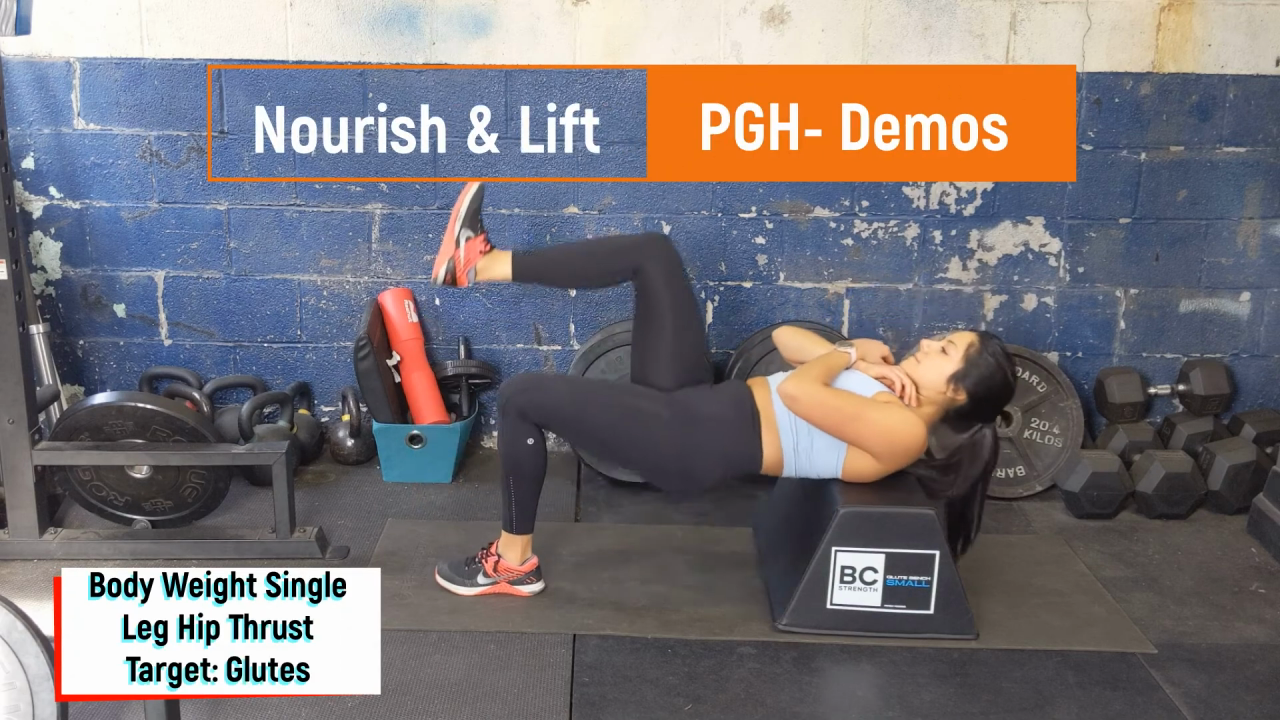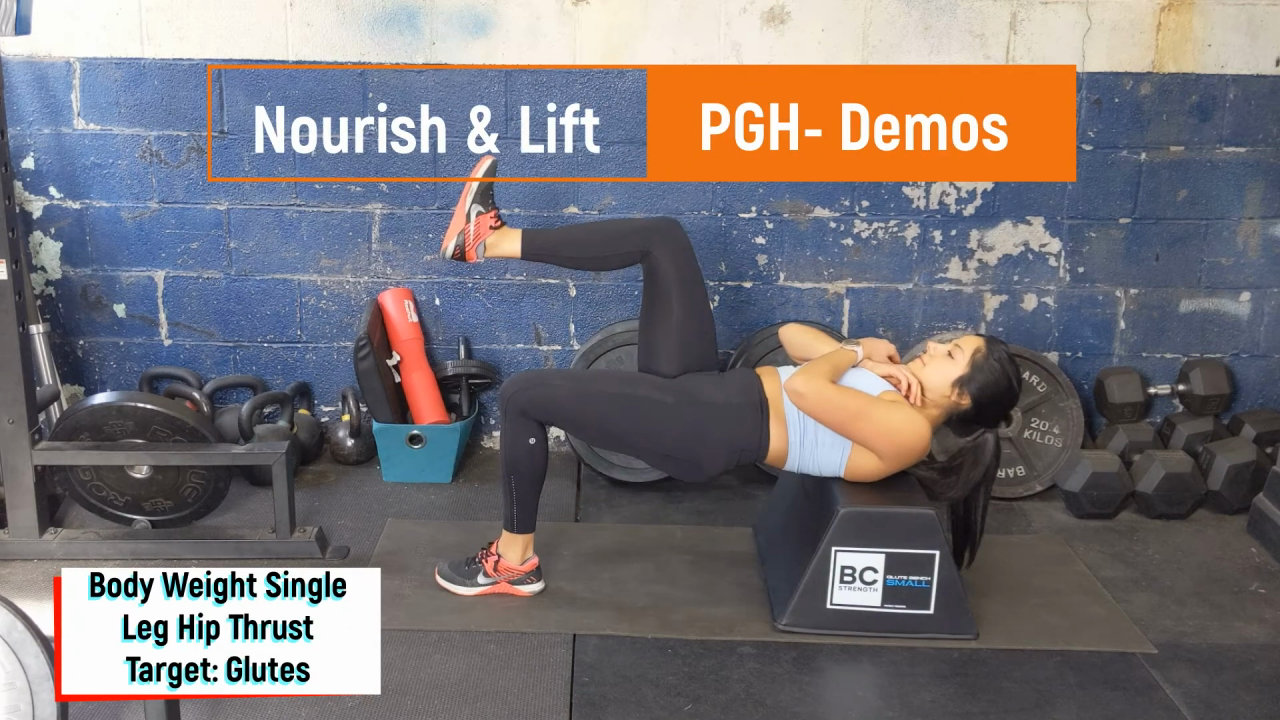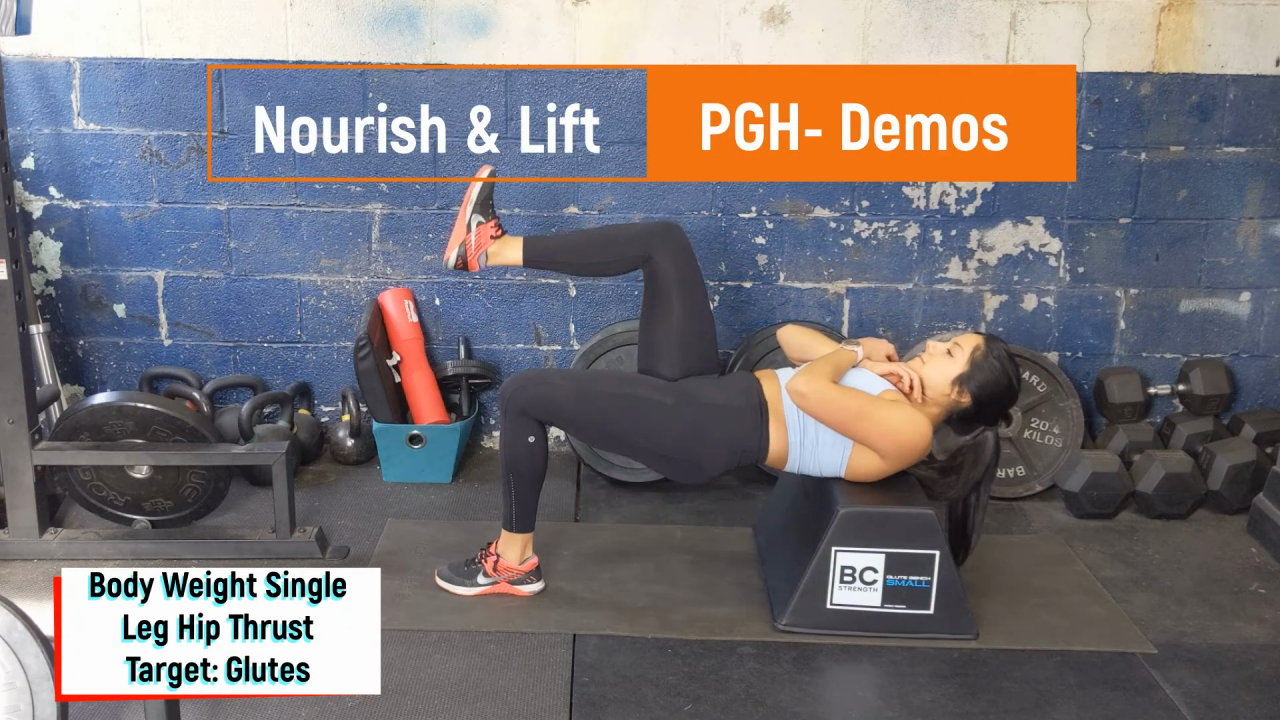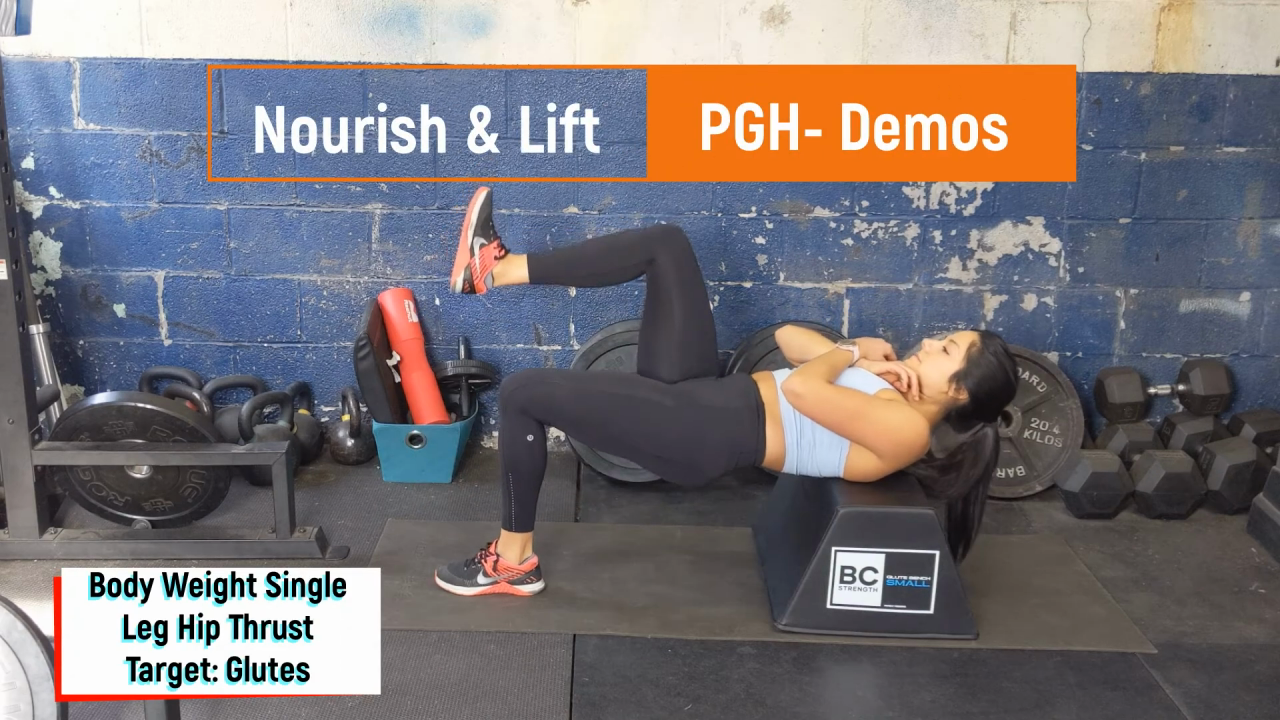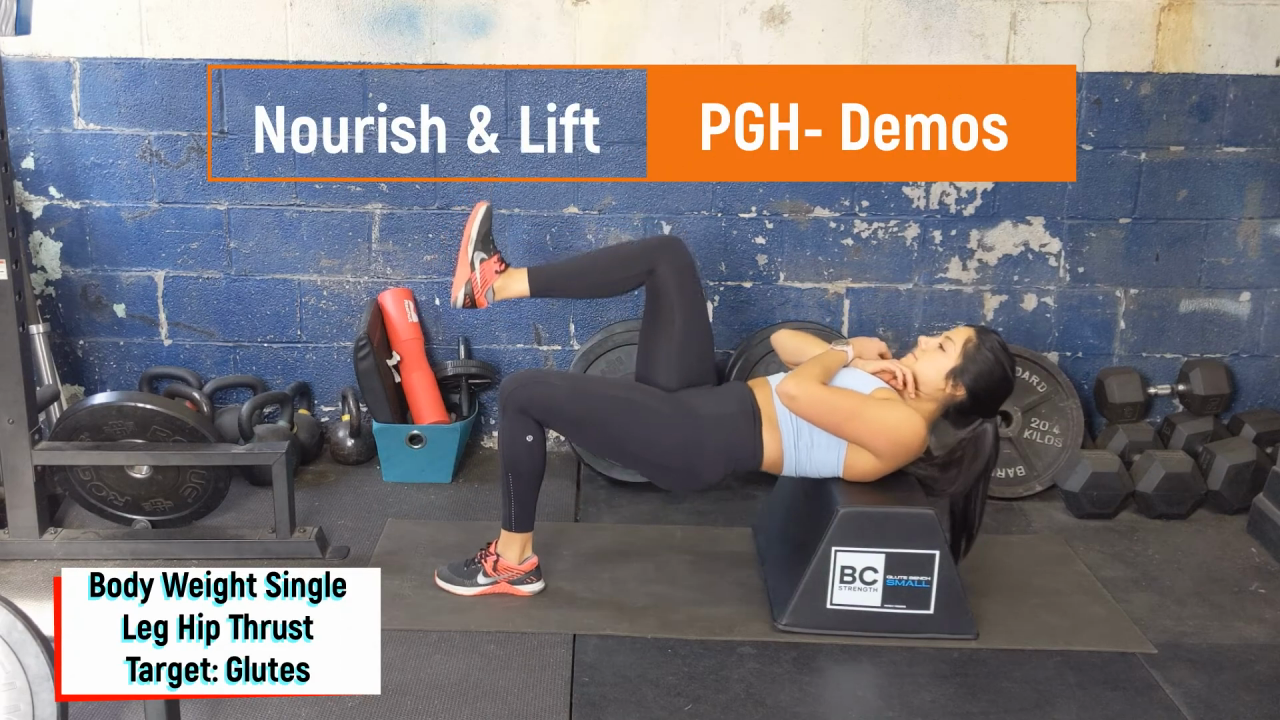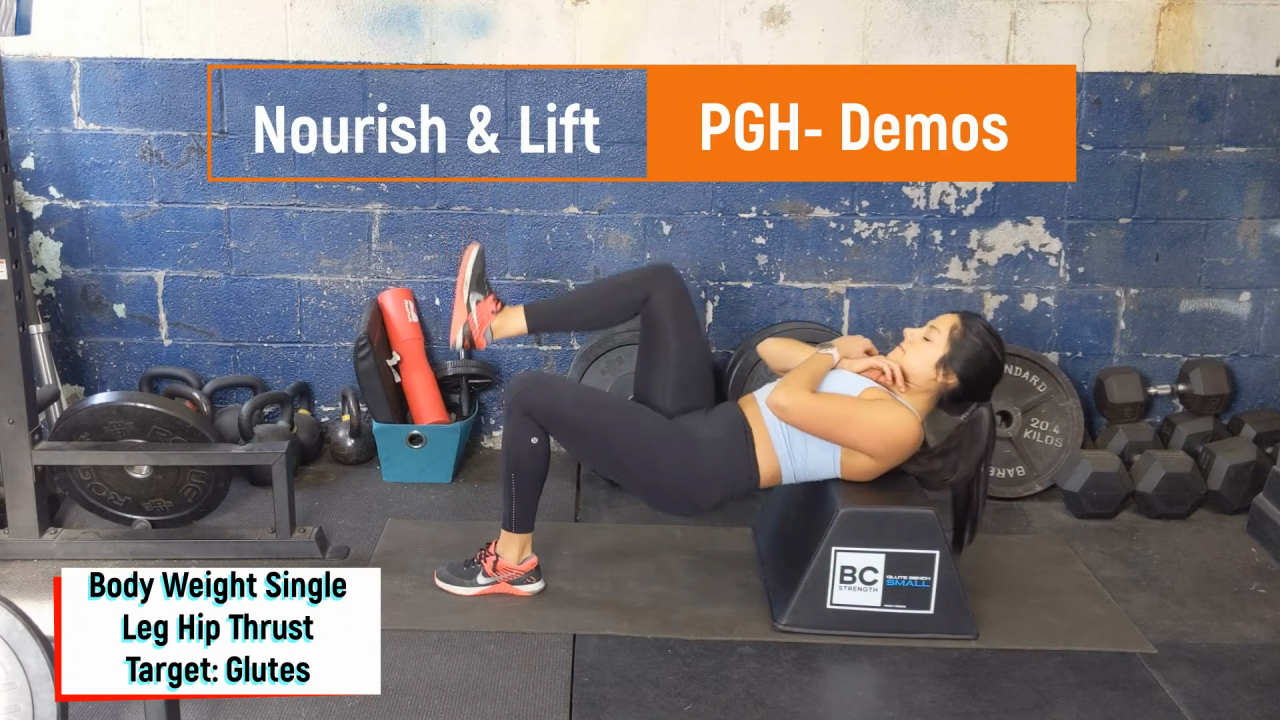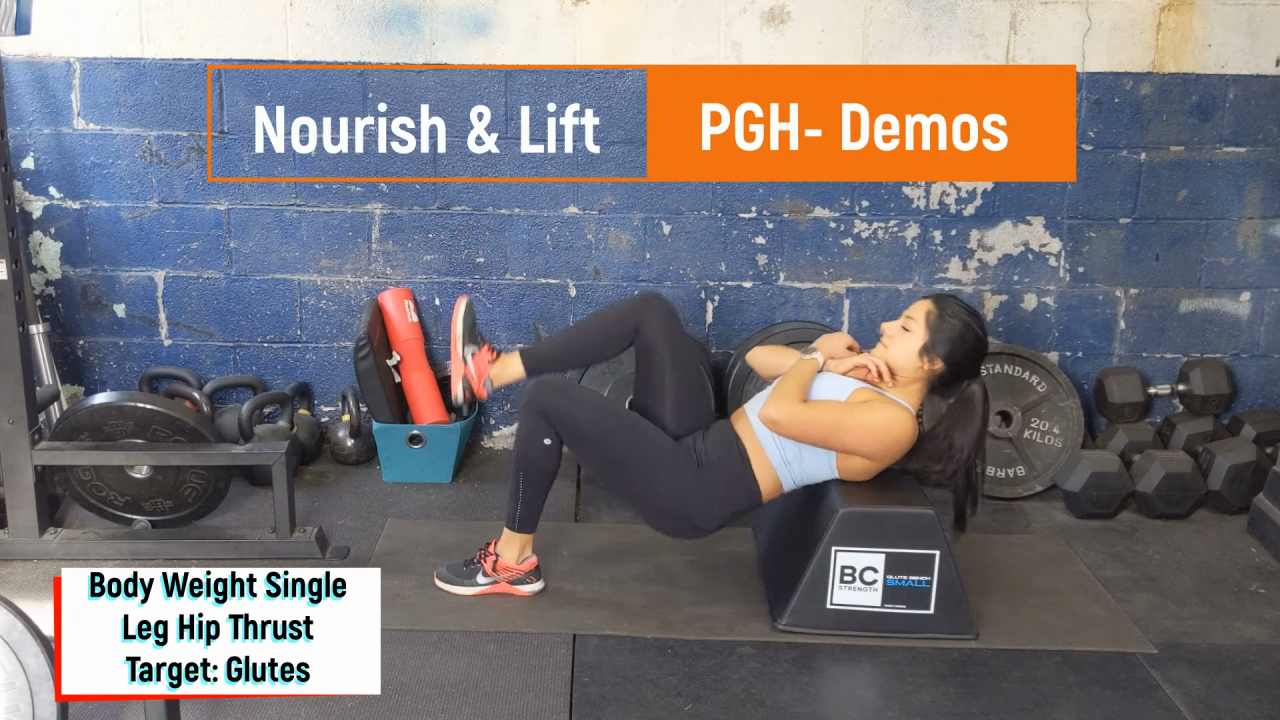
dt=0.3s
person 1, frame 1
left shoulder: (904, 430)
right shoulder: (894, 392)
left elbow: (798, 391)
right elbow: (785, 337)
left wrist: (848, 356)
right wrist: (855, 357)
left hip: (696, 441)
right hip: (697, 403)
left knee: (521, 396)
right knee: (652, 251)
left ankle: (512, 563)
right ankle: (481, 264)
person 1, frame 2
left shoulder: (907, 432)
right shoulder: (895, 392)
left elbow: (804, 387)
right elbow: (791, 334)
left wrist: (854, 353)
right wrist: (861, 357)
left hip: (701, 430)
right hip: (703, 389)
left knee: (523, 394)
right knee: (663, 237)
left ankle: (515, 561)
right ankle: (490, 240)
person 1, frame 3
left shoulder: (909, 430)
right shoulder: (897, 396)
left elbow: (806, 388)
right elbow: (790, 336)
left wrist: (855, 353)
right wrist: (859, 351)
left hip: (703, 431)
right hip: (702, 391)
left knee: (524, 393)
right knee: (663, 240)
left ankle: (513, 562)
right ankle: (492, 249)
person 1, frame 4
left shoulder: (906, 430)
right shoulder: (892, 393)
left elbow: (802, 388)
right elbow: (789, 337)
left wrist: (850, 352)
right wrist: (857, 354)
left hip: (701, 434)
right hip: (701, 393)
left knee: (523, 393)
right knee: (666, 243)
left ankle: (513, 561)
right ankle: (496, 269)
person 1, frame 5
left shoulder: (904, 428)
right shoulder: (890, 393)
left elbow: (795, 389)
right elbow: (783, 340)
left wrist: (845, 353)
right wrist: (852, 357)
left hip: (696, 442)
right hip: (697, 404)
left knee: (523, 392)
right knee: (667, 254)
left ankle: (513, 561)
right ankle: (497, 283)
person 1, frame 6
left shoulder: (898, 426)
right shoulder: (885, 387)
left elbow: (786, 400)
right elbow: (770, 349)
left wrist: (832, 354)
right wrist: (839, 355)
left hip: (693, 465)
right hip: (696, 424)
left knee: (529, 395)
right knee: (660, 282)
left ankle: (512, 561)
right ankle: (494, 322)
person 1, frame 7
left shoulder: (892, 423)
right shoulder: (875, 377)
left elbow: (778, 413)
right elbow: (758, 357)
left wrist: (817, 355)
right wrist: (826, 361)
left hip: (696, 491)
right hip: (702, 446)
left knee: (551, 397)
right knee: (650, 310)
left ankle: (512, 562)
right ankle: (493, 372)
